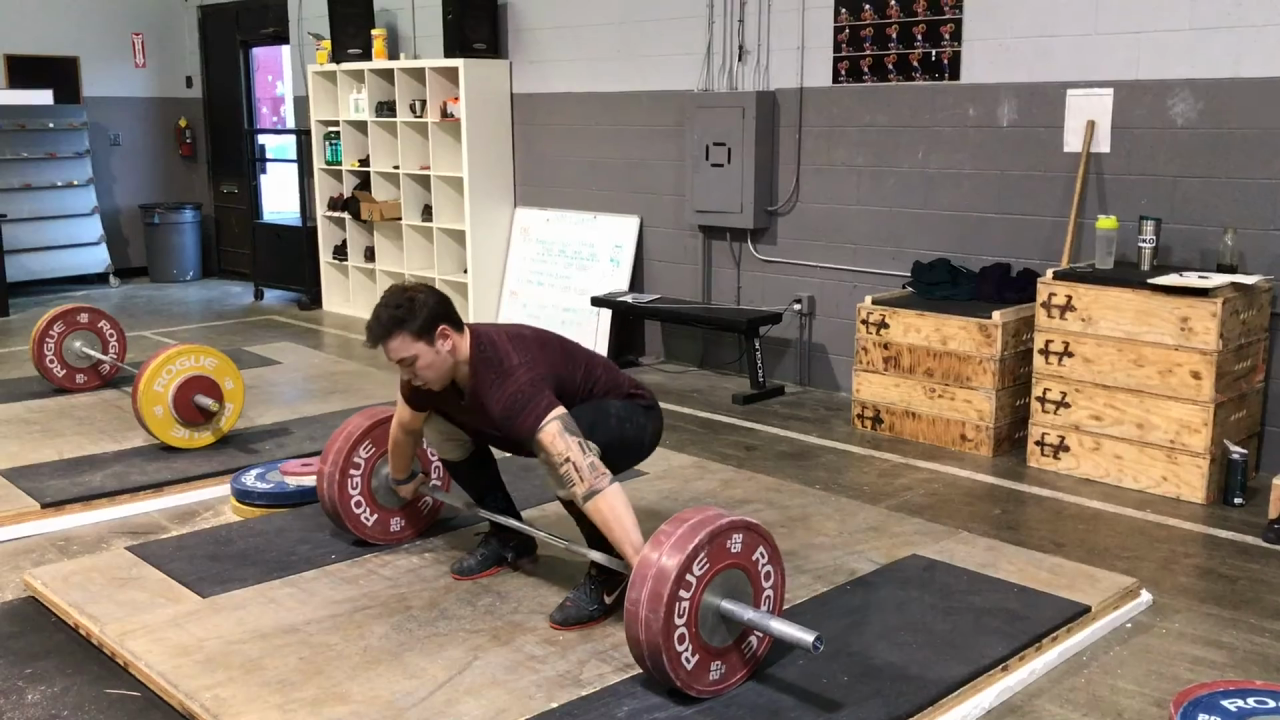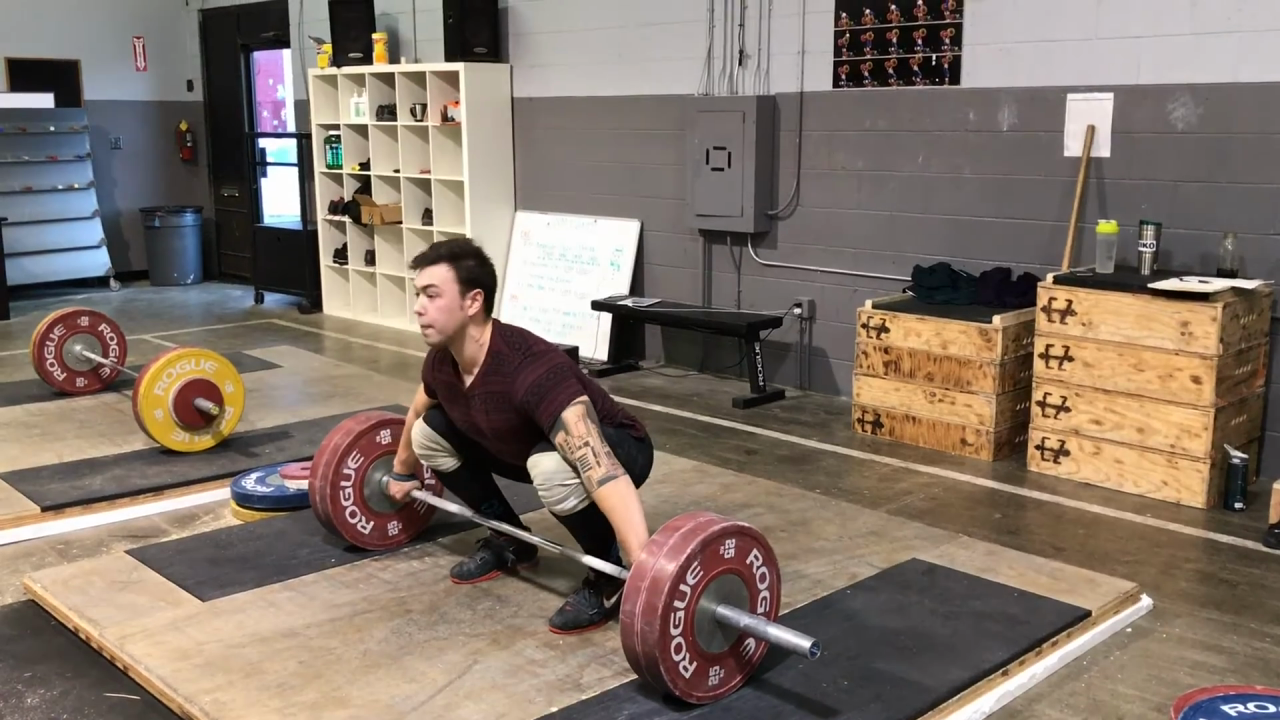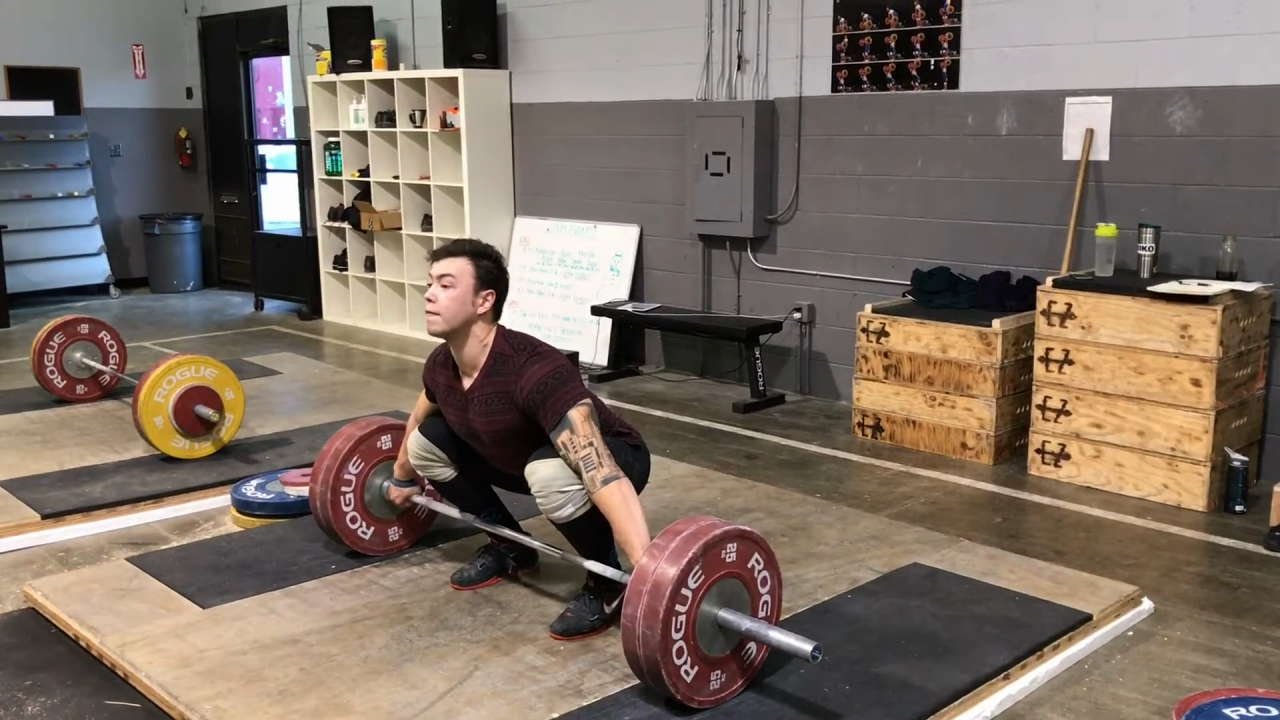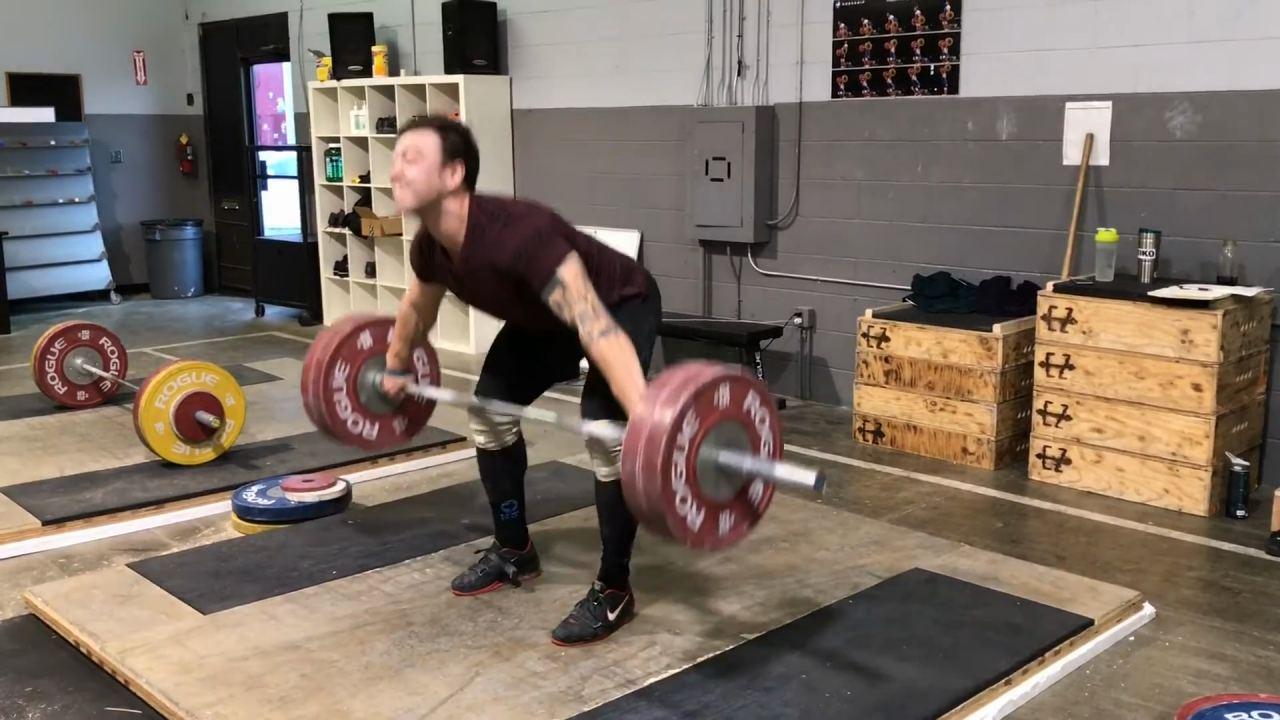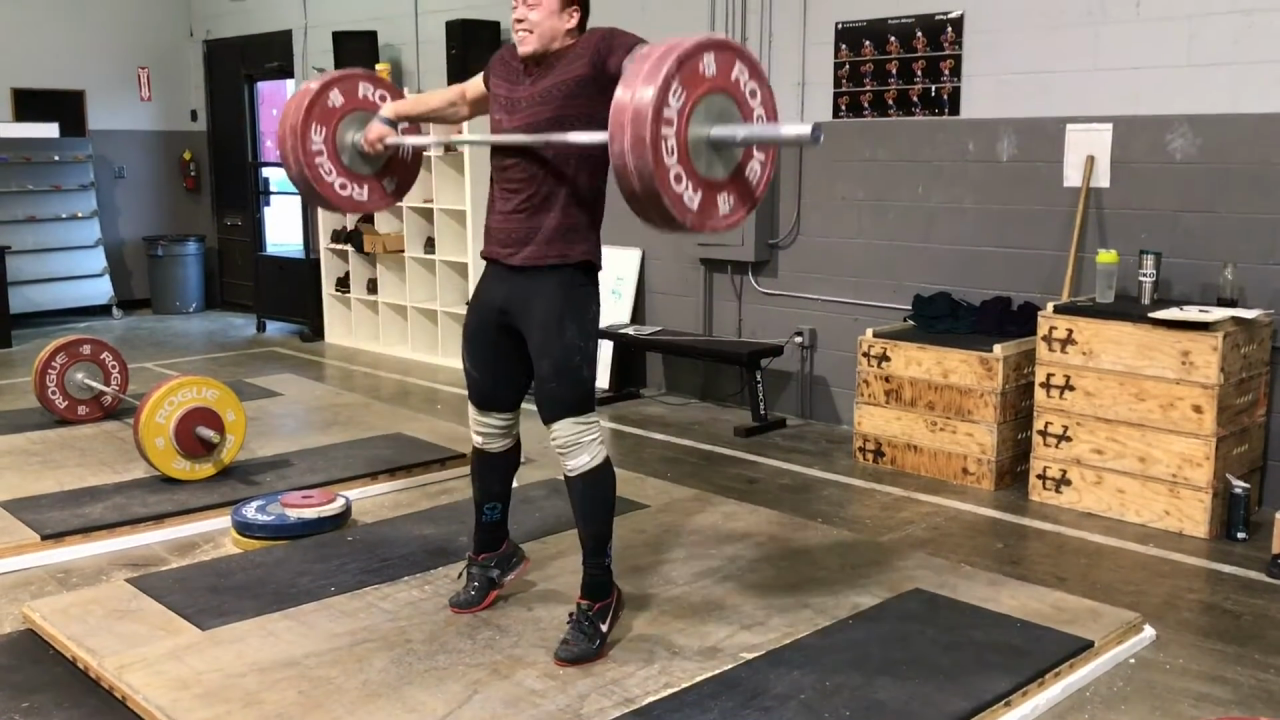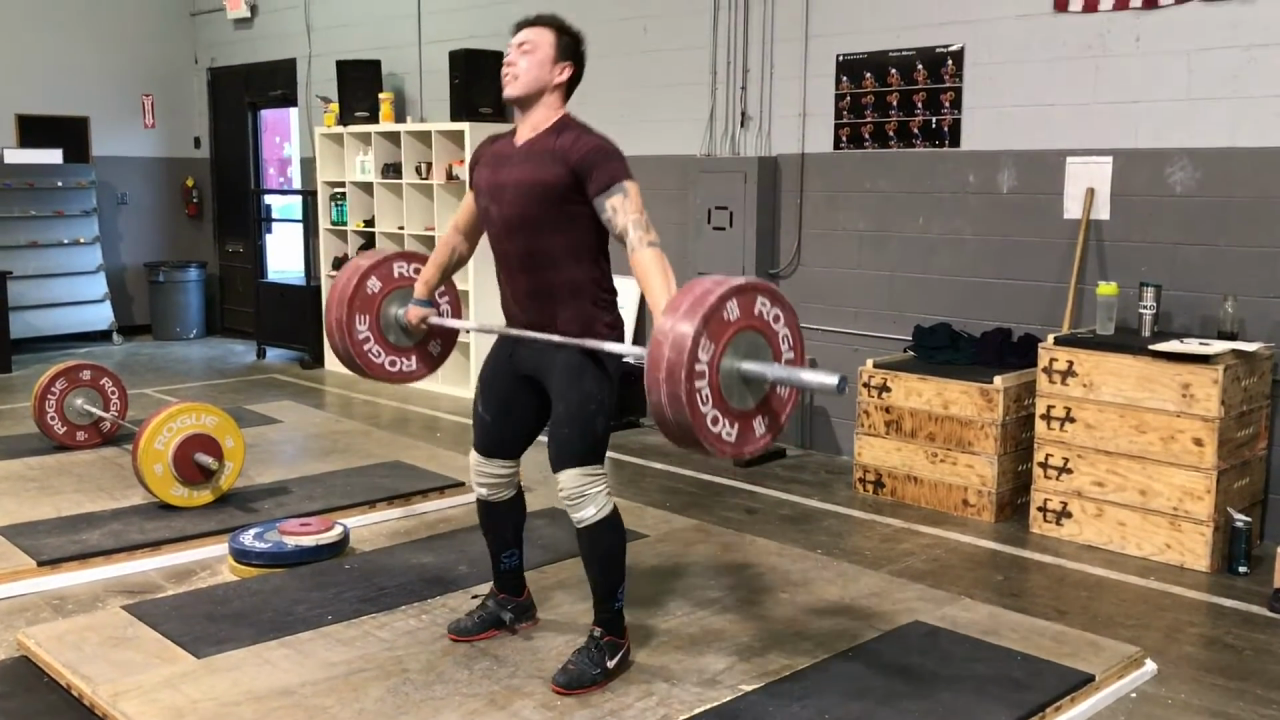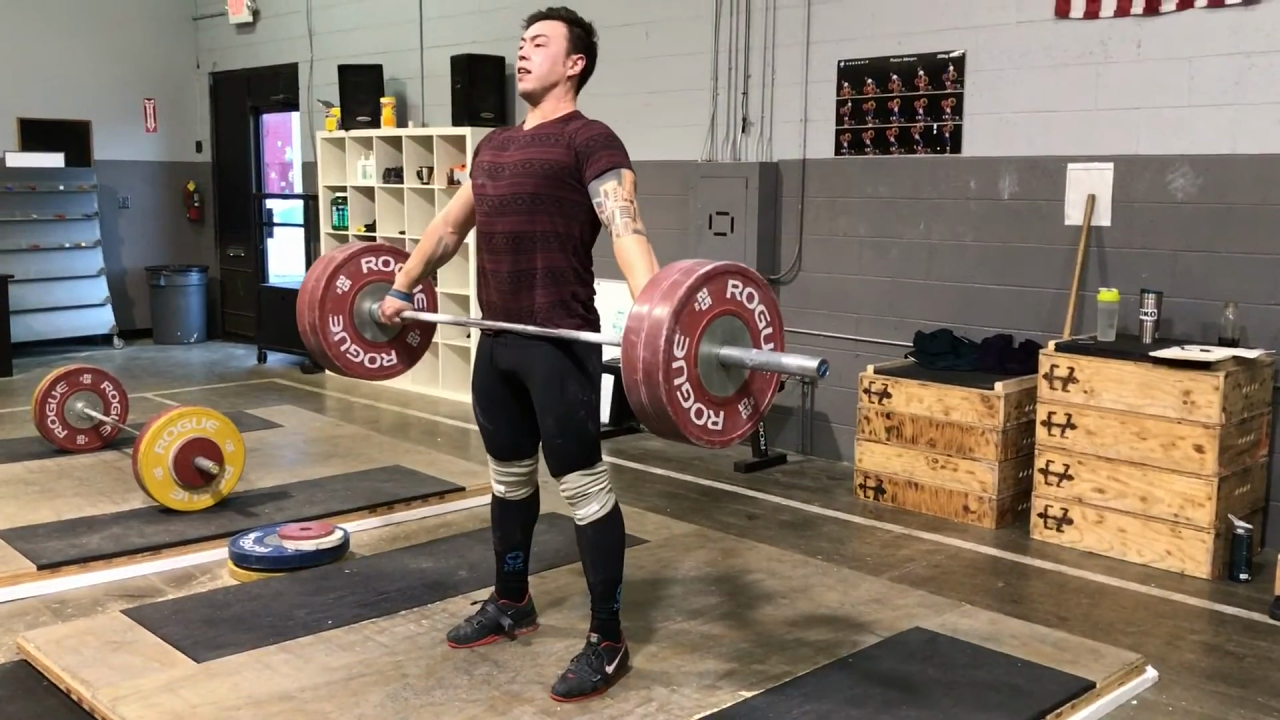
dt=0.7s
person 1, frame 1
left shoulder: (509, 378)
right shoulder: (431, 367)
left elbow: (585, 475)
right elbow: (405, 428)
right wrist: (402, 479)
left hip: (627, 417)
left knee: (562, 459)
right knee: (438, 428)
left ankle: (611, 572)
right ankle: (509, 537)
person 1, frame 2
left shoulder: (532, 369)
right shoulder: (441, 362)
left elbow: (600, 468)
right elbow: (416, 415)
right wrist: (401, 473)
left hip: (618, 446)
left knee: (553, 468)
right knee: (431, 431)
left ankle: (610, 577)
right ankle: (509, 541)
person 1, frame 3
left shoulder: (535, 371)
right shoulder: (441, 366)
left elbow: (601, 473)
right elbow: (419, 419)
right wrist: (402, 476)
left hip: (615, 457)
left knee: (552, 474)
right knee: (427, 442)
left ankle: (608, 585)
right ankle: (510, 546)
person 1, frame 4
left shoulder: (517, 233)
right shoulder: (430, 247)
left elbow: (595, 326)
right elbow: (417, 308)
right wrist: (395, 366)
left hip: (620, 305)
right hip: (539, 313)
left knee: (606, 434)
right knee: (489, 414)
left ankle: (613, 591)
right ankle: (513, 551)
person 1, frame 5
right shoulder: (508, 64)
right elbow: (458, 97)
right wrist: (389, 116)
left hip: (559, 277)
right hip: (498, 274)
left knee: (572, 433)
right knee: (488, 424)
left ankle: (599, 597)
right ankle: (493, 551)
person 1, frame 6
left shoulder: (584, 149)
right shoulder: (490, 154)
left elbow: (638, 238)
right elbow: (461, 234)
left wrist: (671, 326)
right wrist: (423, 294)
left hip: (582, 345)
right hip: (520, 341)
left knee: (578, 484)
right knee: (489, 469)
left ankle: (610, 636)
right ankle: (509, 596)
person 1, frame 7
left shoulder: (589, 141)
right shoulder: (494, 145)
left elbow: (625, 227)
right elbow: (449, 225)
right wrist: (402, 287)
left hip: (559, 342)
right hip: (498, 339)
left knee: (582, 485)
right knee: (509, 475)
left ankle: (607, 641)
right ankle: (510, 602)
